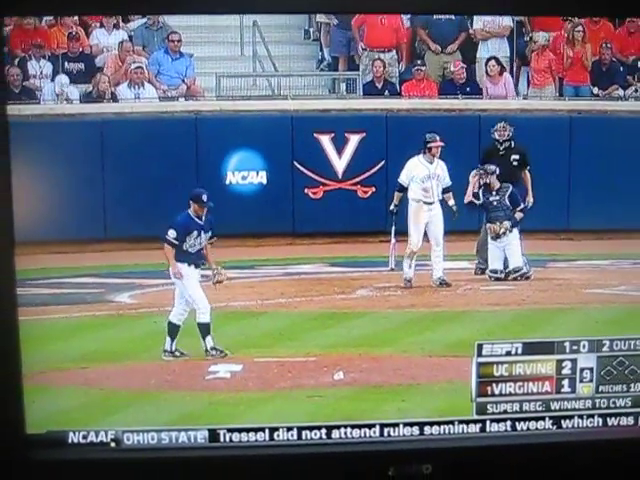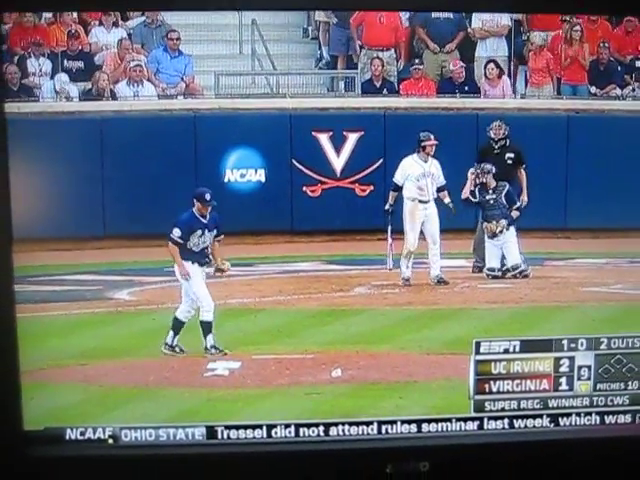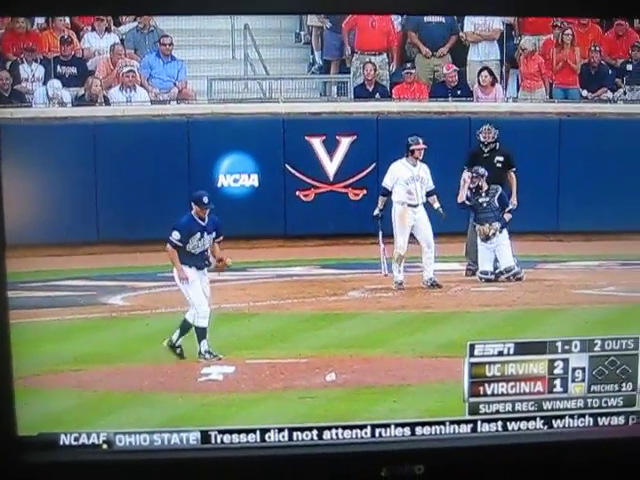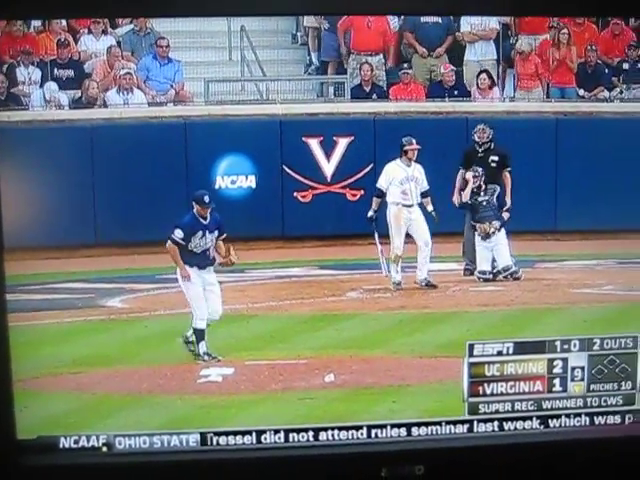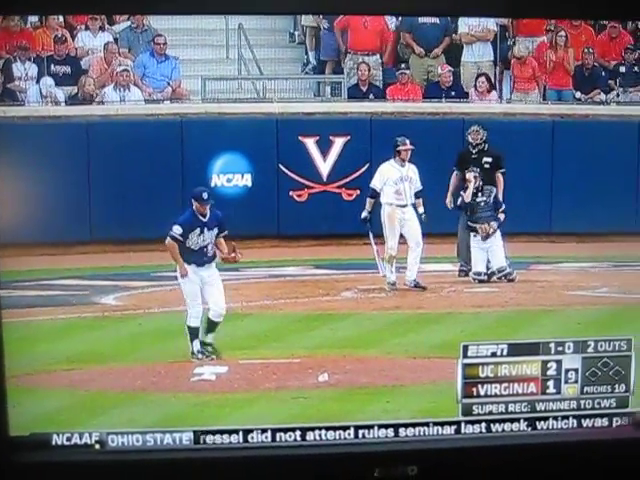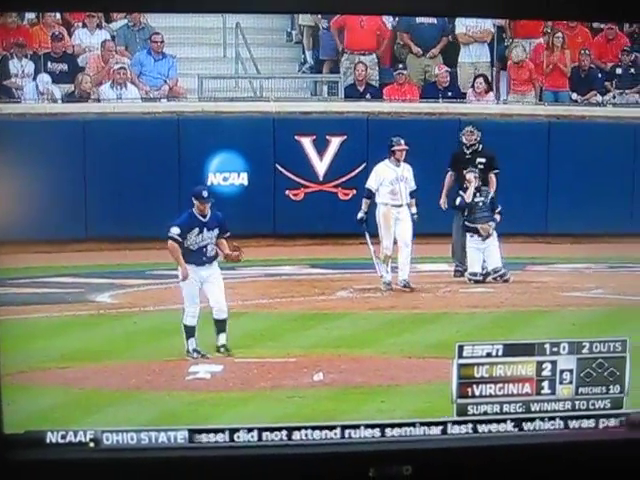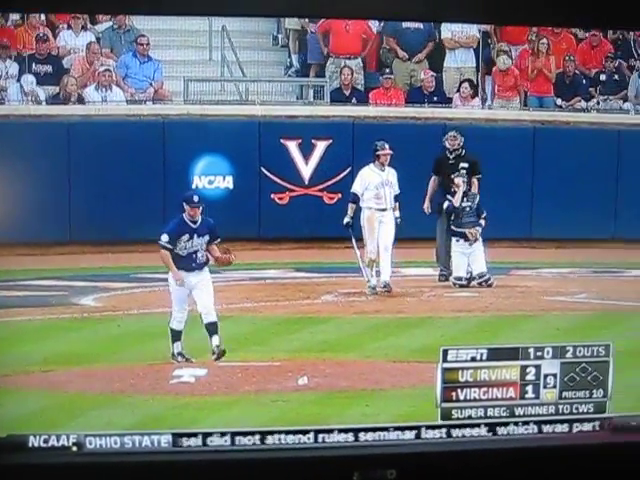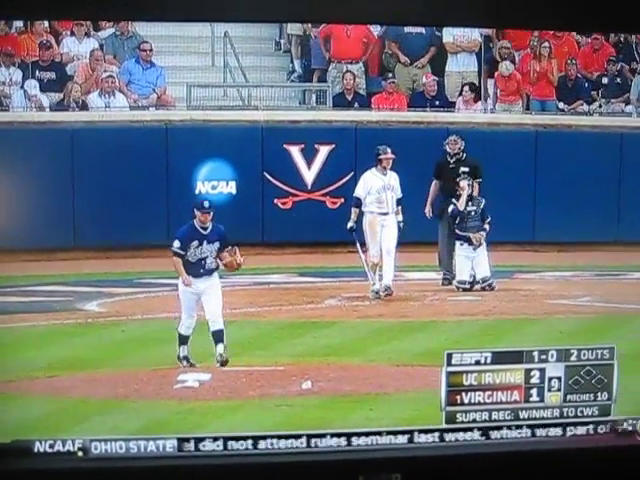
dt=0.1s
person 1, frame 1
left shoulder: (208, 220)
right shoulder: (181, 222)
right elbow: (168, 245)
left wrist: (214, 267)
right wrist: (173, 265)
left hip: (195, 269)
right hip: (183, 269)
left knee: (180, 310)
right knee: (203, 307)
left ankle: (169, 349)
right ankle: (209, 348)
person 1, frame 2
left shoulder: (213, 218)
right shoulder: (185, 220)
left elbow: (214, 242)
right elbow: (172, 244)
left wrist: (218, 261)
right wrist: (180, 266)
left hip: (201, 267)
right hip: (188, 268)
left knee: (188, 306)
right knee: (207, 305)
left ankle: (170, 343)
right ankle: (209, 345)
person 1, frame 3
left shoulder: (213, 221)
right shoulder: (184, 224)
left elbow: (214, 243)
right elbow: (170, 248)
left wrist: (219, 258)
right wrist: (179, 269)
left hip: (203, 271)
right hip: (187, 272)
left knee: (197, 310)
right knee: (202, 310)
left ankle: (174, 340)
right ankle: (203, 350)
person 1, frame 4
left shoulder: (215, 219)
right shoulder: (187, 223)
right elbow: (171, 245)
left wrist: (225, 256)
right wrist: (181, 268)
left hip: (208, 271)
right hip: (190, 272)
left knee: (215, 311)
right knee: (200, 312)
left ankle: (190, 336)
right ankle: (202, 352)
person 1, frame 5
left shoulder: (216, 216)
right shoulder: (185, 220)
right elbow: (170, 242)
left wrist: (226, 253)
right wrist: (180, 264)
left hip: (210, 269)
right hip: (190, 270)
left knee: (219, 307)
right knee: (195, 311)
left ankle: (207, 339)
right ankle: (196, 349)
person 1, frame 6
left shoulder: (217, 218)
right shoulder: (185, 220)
right elbow: (172, 243)
left wrist: (228, 253)
right wrist: (182, 266)
left hip: (211, 268)
right hip: (190, 270)
left knee: (220, 305)
right knee: (192, 310)
left ankle: (222, 342)
right ankle: (191, 348)
person 1, frame 7
left shoulder: (208, 224)
right shoulder: (174, 226)
right elbow: (164, 251)
left wrist: (220, 257)
right wrist: (174, 272)
left hip: (202, 274)
right hip: (180, 275)
left knee: (208, 309)
right knee: (179, 315)
left ankle: (216, 346)
right ankle: (176, 351)
person 1, frame 8
left shoulder: (219, 231)
right shoulder: (185, 232)
left elbow: (222, 252)
right elbow: (176, 257)
left wrist: (231, 261)
right wrist: (183, 276)
left hip: (211, 280)
right hip: (190, 281)
left knee: (215, 316)
right knee: (188, 320)
left ankle: (220, 353)
right ankle: (182, 354)
person 2, frame 1
left shoulder: (441, 165)
right shoulder: (413, 163)
left elbow: (446, 187)
right elbow: (401, 185)
left wrist: (452, 204)
right wrist: (395, 204)
left hip: (435, 207)
right hip: (417, 207)
left knee: (438, 243)
right knee: (414, 242)
left ankle: (438, 277)
right ankle: (407, 276)
person 2, frame 2
left shoulder: (435, 164)
right shoulder: (408, 162)
left elbow: (440, 186)
right elbow: (396, 185)
left wrist: (448, 202)
right wrist: (390, 204)
left hip: (430, 206)
right hip: (412, 206)
left knee: (435, 241)
right knee: (411, 242)
left ankle: (436, 275)
right ankle: (405, 275)
person 2, frame 3
left shoulder: (424, 168)
right shoulder: (397, 167)
left elbow: (429, 190)
right elbow: (386, 189)
left wrist: (437, 206)
right wrist: (379, 208)
left hip: (419, 210)
right hip: (402, 210)
left knee: (428, 243)
right knee: (401, 246)
left ankle: (428, 278)
right ankle: (398, 279)
person 2, frame 4
left shoulder: (418, 169)
right shoulder: (391, 168)
left elbow: (424, 191)
right elbow: (380, 190)
left wrist: (431, 209)
right wrist: (373, 210)
left hip: (415, 210)
right hip: (397, 210)
left knee: (425, 241)
right knee: (397, 247)
left ankle: (422, 278)
right ankle: (396, 280)
person 2, frame 5
left shoulder: (413, 169)
right shoulder: (385, 168)
left elbow: (417, 192)
right elbow: (374, 190)
left wrist: (421, 211)
right wrist: (367, 210)
left hip: (409, 210)
right hip: (391, 210)
left knee: (416, 243)
right knee: (391, 247)
left ankle: (411, 279)
right ankle: (391, 280)
person 2, frame 6
left shoulder: (407, 168)
right shoulder: (381, 168)
left elbow: (411, 192)
right elbow: (369, 191)
left wrist: (414, 211)
right wrist: (363, 211)
left hip: (403, 210)
right hip: (386, 210)
left knee: (405, 244)
right knee: (386, 247)
left ankle: (403, 279)
right ankle: (386, 279)
person 2, frame 7
left shoulder: (392, 173)
right shoulder: (365, 172)
right elbow: (355, 195)
left wrist: (397, 214)
right wrist: (349, 216)
left hip: (387, 214)
right hip: (370, 214)
left knee: (386, 247)
right knee: (371, 250)
left ankle: (385, 281)
right ankle: (371, 283)
person 2, frame 8
left shoulder: (394, 177)
right shoulder: (368, 177)
left elbow: (397, 199)
right elbow: (358, 199)
left wrist: (400, 218)
right wrist: (352, 220)
left hip: (390, 218)
right hip: (372, 218)
left knee: (389, 251)
right knee: (374, 254)
left ankle: (387, 284)
right ankle: (375, 287)
person 3, frame 1
left shoulder: (519, 152)
right shoulder: (489, 151)
left elbow: (525, 173)
left wrist: (529, 194)
right knee: (488, 229)
right ankle: (482, 263)
person 3, frame 2
left shoulder: (514, 150)
right shoulder: (485, 150)
left elbow: (520, 171)
left wrist: (524, 192)
right knee: (483, 227)
right ankle: (479, 261)
person 3, frame 3
left shoulder: (504, 154)
right shoulder: (475, 153)
left elbow: (511, 175)
right elbow: (467, 173)
left wrist: (513, 195)
right knee: (474, 230)
right ankle: (472, 265)
person 3, frame 4
left shoulder: (499, 153)
right shoulder: (469, 153)
left elbow: (506, 174)
right elbow: (462, 173)
left wrist: (508, 195)
right wrist: (456, 192)
right knee: (470, 230)
right ankle: (470, 264)
person 3, frame 5
left shoulder: (493, 155)
right shoulder: (463, 154)
left elbow: (499, 176)
right elbow: (456, 174)
left wrist: (499, 196)
right wrist: (450, 194)
right knee: (464, 232)
right ankle: (464, 265)
person 3, frame 6
left shoulder: (487, 155)
right shoulder: (457, 155)
left elbow: (492, 177)
right elbow: (451, 175)
right wrist: (444, 195)
right knee: (458, 233)
right ankle: (460, 266)
person 3, frame 7
left shoulder: (470, 160)
right shoulder: (440, 160)
left elbow: (474, 182)
right elbow: (435, 179)
right wrist: (427, 199)
right hip: (444, 202)
right knee: (442, 237)
right ankle: (444, 270)
person 3, frame 8
left shoulder: (471, 164)
right shoulder: (441, 164)
left elbow: (475, 186)
right elbow: (436, 184)
right wrist: (429, 204)
right hip: (446, 206)
right knee: (445, 242)
right ankle: (447, 274)
person 4, frame 1
left shoulder: (508, 190)
right shoulder: (482, 193)
left elbow: (521, 211)
right elbow: (467, 201)
left wrist: (509, 223)
right wrist: (472, 183)
left hip: (511, 234)
right hip: (493, 236)
left knee: (518, 274)
right knee: (494, 275)
person 4, frame 2
left shoulder: (504, 188)
right shoulder: (479, 191)
left elbow: (517, 210)
right elbow: (464, 197)
left wrist: (506, 221)
right wrist: (470, 180)
left hip: (507, 232)
right hip: (490, 235)
left knee: (517, 271)
right knee: (491, 273)
left ankle: (522, 267)
right ankle: (504, 266)
person 4, frame 3
left shoulder: (497, 191)
right shoulder: (471, 194)
left elbow: (509, 212)
right elbow: (460, 202)
left wrist: (499, 223)
right wrist: (465, 183)
left hip: (500, 235)
right hip: (483, 237)
left knee: (510, 273)
right knee: (485, 276)
person 4, frame 4
left shoulder: (494, 190)
right shoulder: (470, 194)
left elbow: (507, 211)
right elbow: (463, 202)
left wrist: (499, 222)
right wrist: (469, 183)
left hip: (498, 234)
right hip: (481, 237)
left knee: (508, 271)
right knee: (483, 276)
person 4, frame 5
left shoulder: (490, 191)
right shoulder: (465, 194)
left elbow: (502, 212)
right elbow: (464, 203)
left wrist: (496, 223)
right wrist: (471, 183)
left hip: (493, 235)
right hip: (476, 238)
left knee: (503, 273)
right knee: (478, 277)
person 4, frame 6
left shoulder: (487, 193)
right shoulder: (463, 195)
left elbow: (498, 212)
right elbow: (465, 203)
left wrist: (493, 223)
right wrist: (472, 184)
left hip: (489, 236)
right hip: (473, 238)
left knee: (498, 275)
right knee: (474, 278)
right ankle: (484, 269)
person 4, frame 7
left shoulder: (474, 198)
right shoulder: (450, 200)
left elbow: (483, 218)
right elbow: (454, 207)
left wrist: (479, 228)
right wrist: (460, 189)
left hip: (475, 241)
right hip: (458, 243)
left knee: (482, 279)
right knee: (459, 282)
left ankle: (473, 271)
right ankle: (467, 272)
person 4, frame 8
left shoulder: (479, 202)
right shoulder: (455, 203)
left elbow: (487, 222)
right elbow: (459, 211)
left wrist: (484, 232)
right wrist: (464, 192)
left hip: (479, 245)
right hip: (462, 247)
left knee: (486, 284)
right knee: (462, 286)
left ankle: (476, 274)
right ankle: (470, 276)
